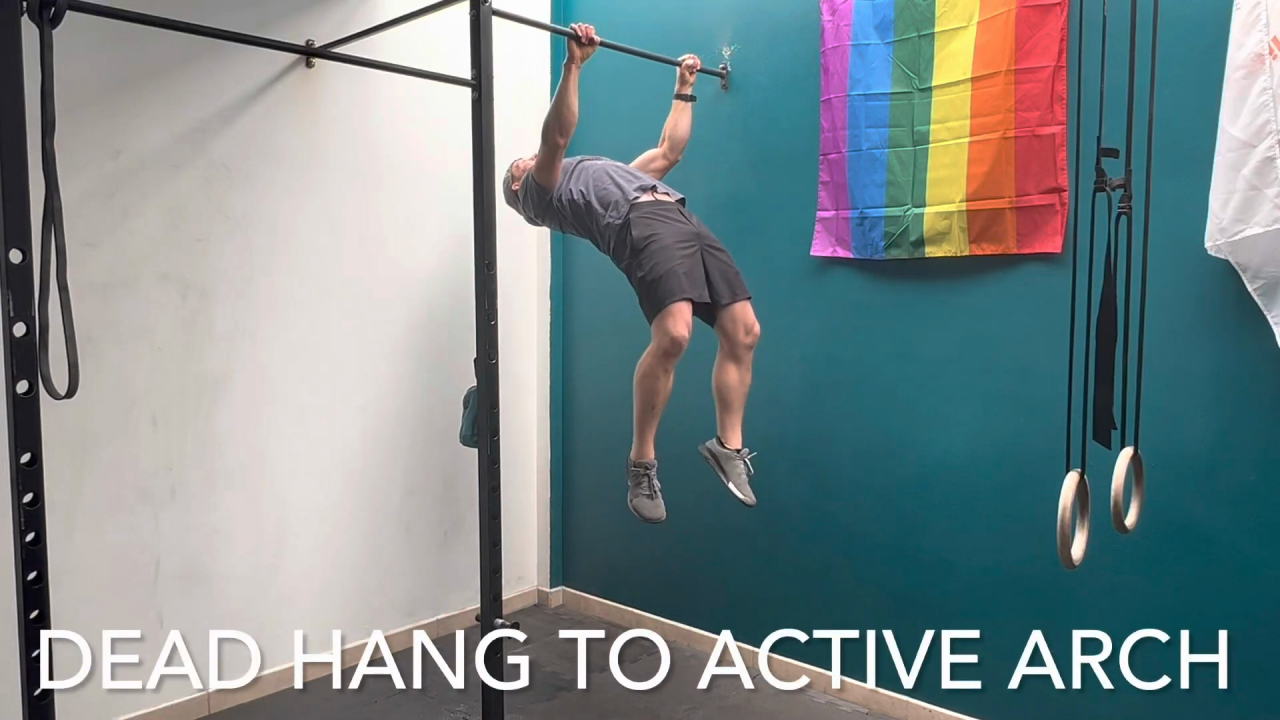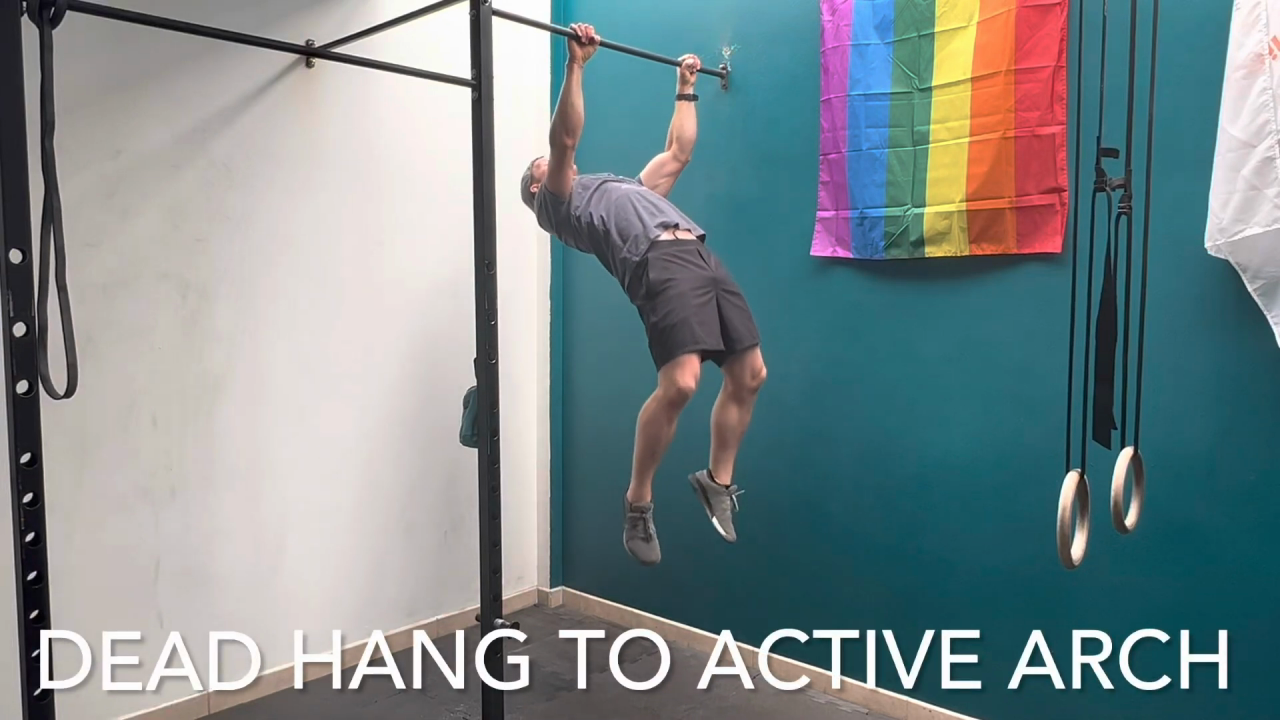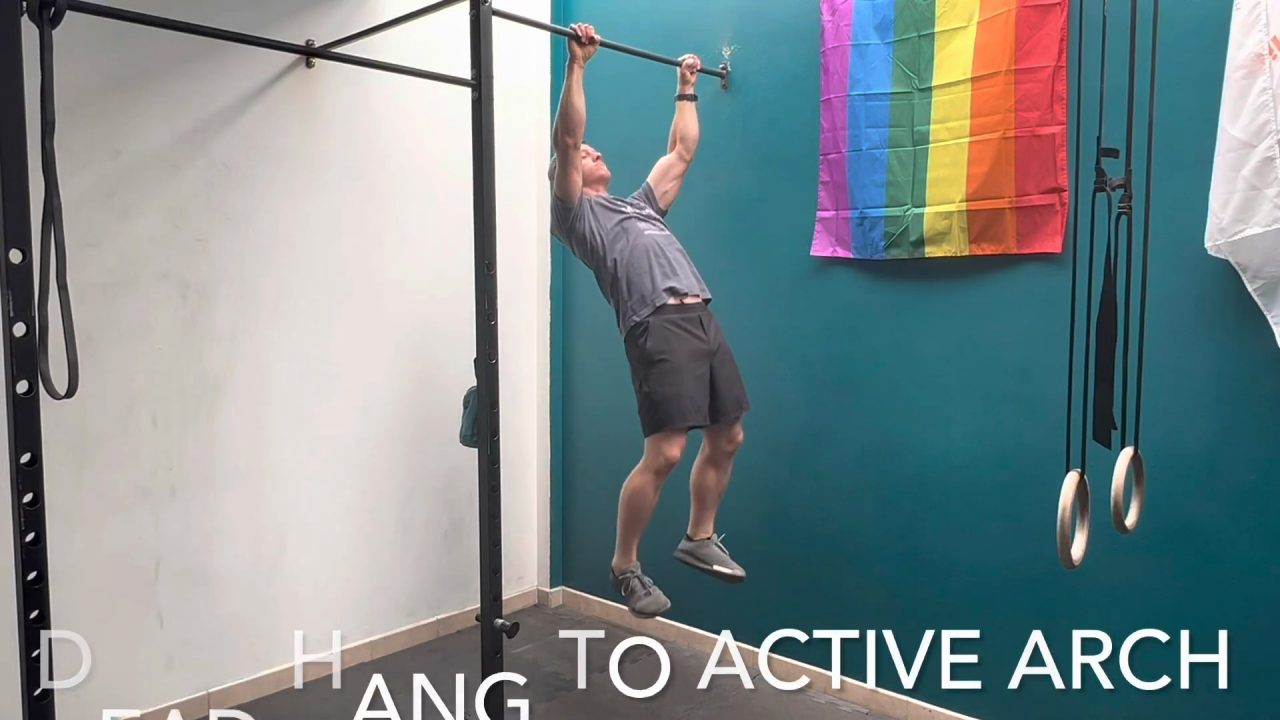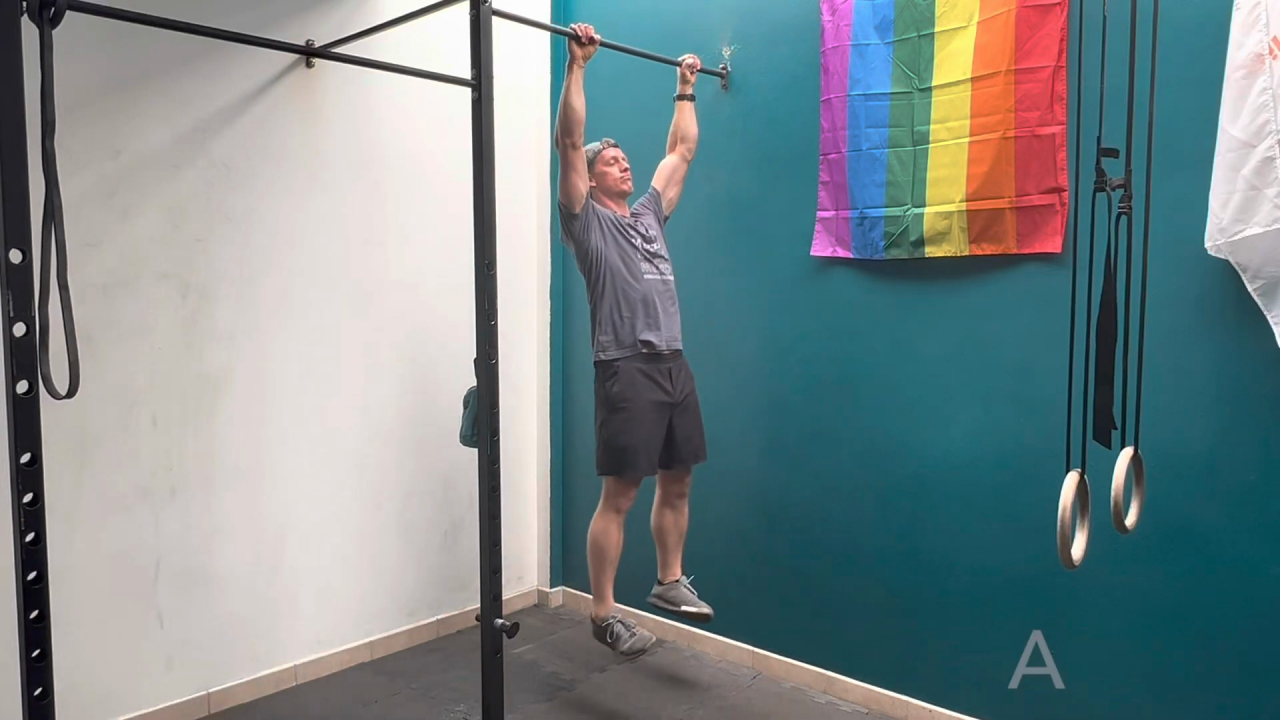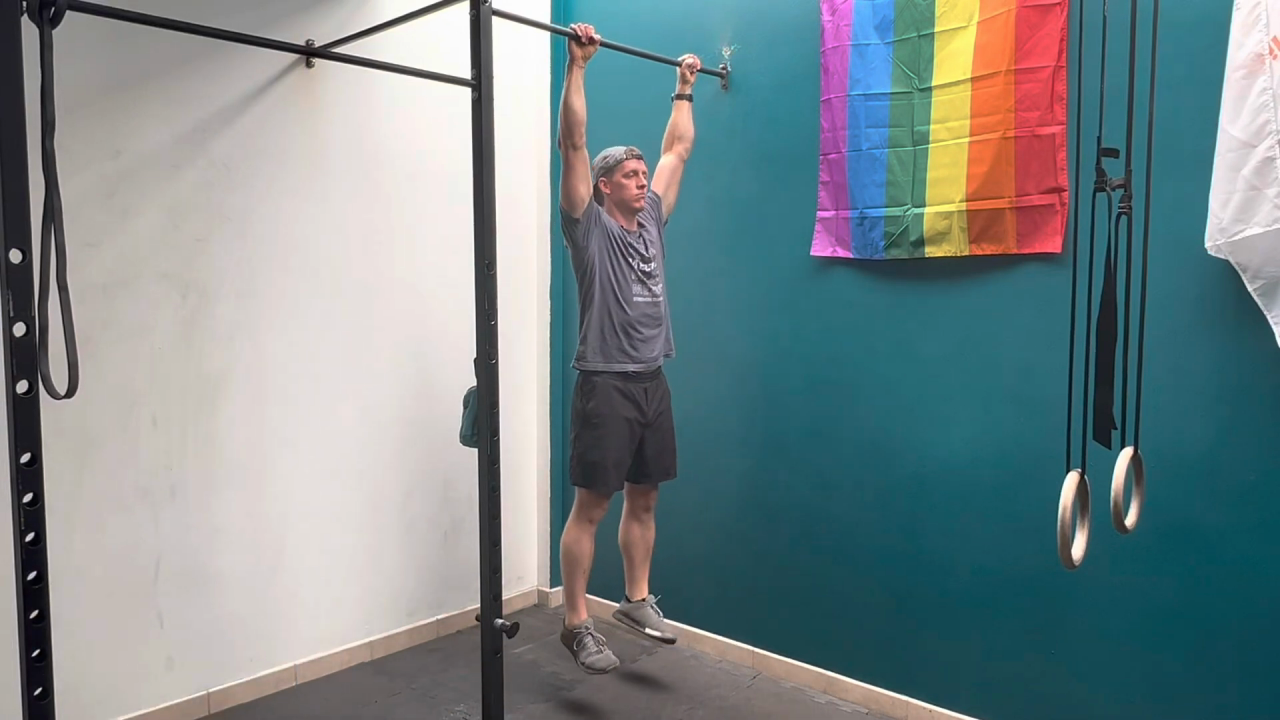
dt=0.4s
person 1, frame 1
left shoulder: (600, 174)
right shoulder: (541, 194)
left elbow: (667, 153)
right elbow: (556, 137)
left wrist: (684, 88)
right wrist: (574, 63)
left hip: (684, 221)
right hip: (643, 226)
left knee: (743, 332)
right knee: (673, 335)
left ankle: (729, 447)
right ankle: (642, 463)
person 1, frame 2
left shoulder: (624, 189)
right shoulder: (557, 205)
left elbow: (678, 153)
right elbow: (565, 138)
left wrist: (685, 88)
right wrist: (575, 63)
left hip: (702, 258)
right hip: (660, 264)
left knee: (750, 375)
right knee: (680, 384)
left ankle: (718, 480)
right ankle: (638, 502)
person 1, frame 3
left shoulder: (639, 204)
right shoulder: (574, 213)
left elbow: (681, 152)
right elbow: (566, 138)
left wrist: (686, 88)
right wrist: (576, 63)
left hip: (703, 320)
right hip: (659, 328)
left knee: (727, 439)
right knee: (665, 454)
left ankle: (700, 538)
right ankle: (625, 567)
person 1, frame 4
left shoulder: (648, 212)
right shoulder: (584, 220)
left elbow: (681, 150)
right elbow: (568, 143)
left wrist: (686, 87)
right wrist: (577, 63)
left hip: (675, 366)
right hip: (628, 370)
left knee: (678, 484)
right knee: (619, 495)
left ankle: (670, 582)
right ankle: (604, 613)
person 1, frame 5
left shoulder: (651, 221)
right shoulder: (587, 225)
left elbow: (679, 147)
right elbow: (571, 145)
left wrist: (684, 87)
right wrist: (577, 64)
left hip: (652, 383)
right hip: (605, 386)
left knee: (644, 501)
right knee: (591, 506)
left ankle: (637, 601)
right ankle: (576, 624)
